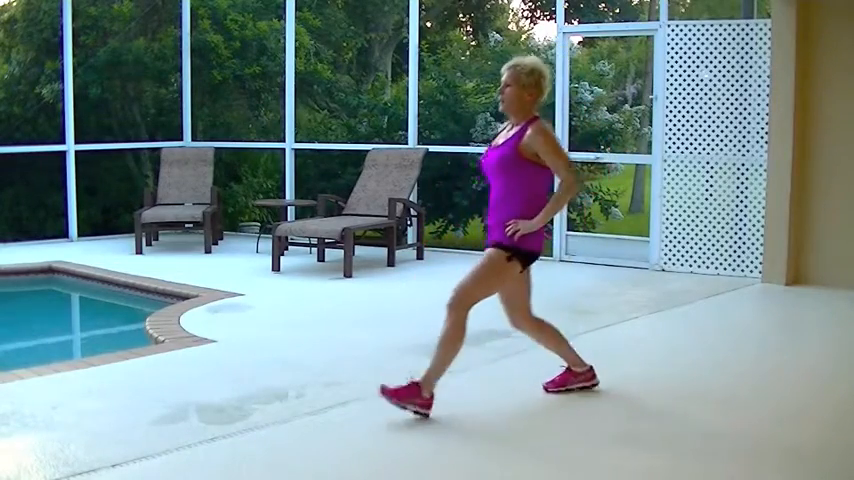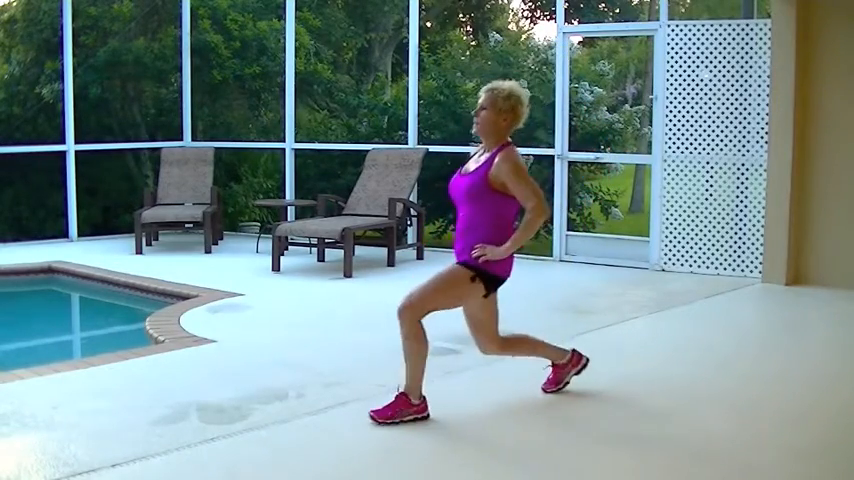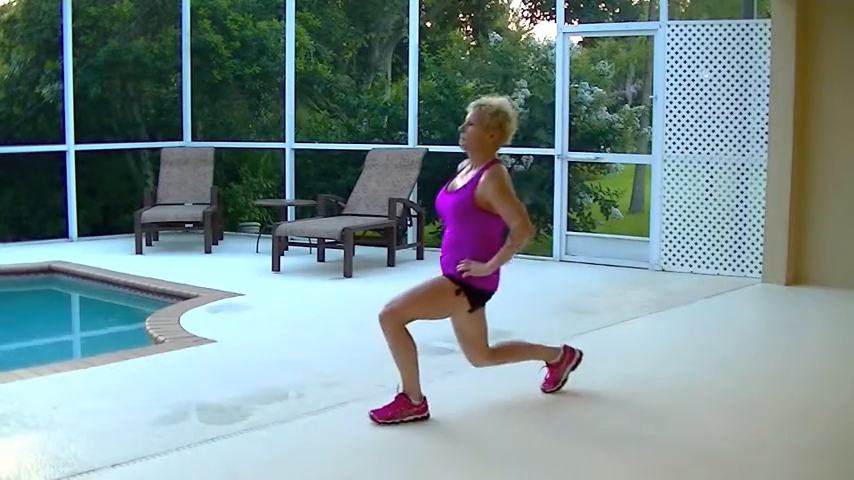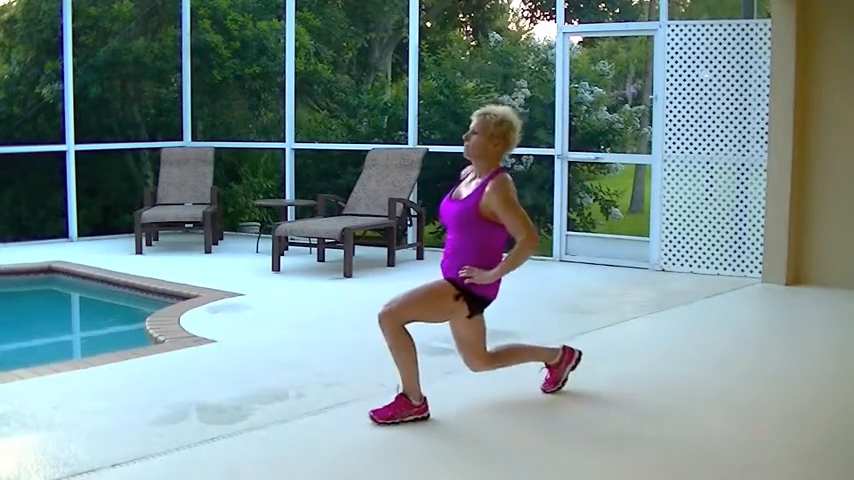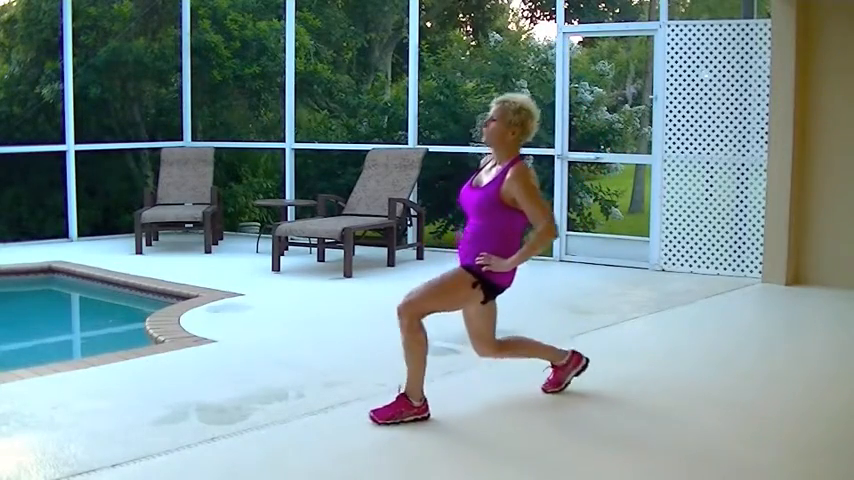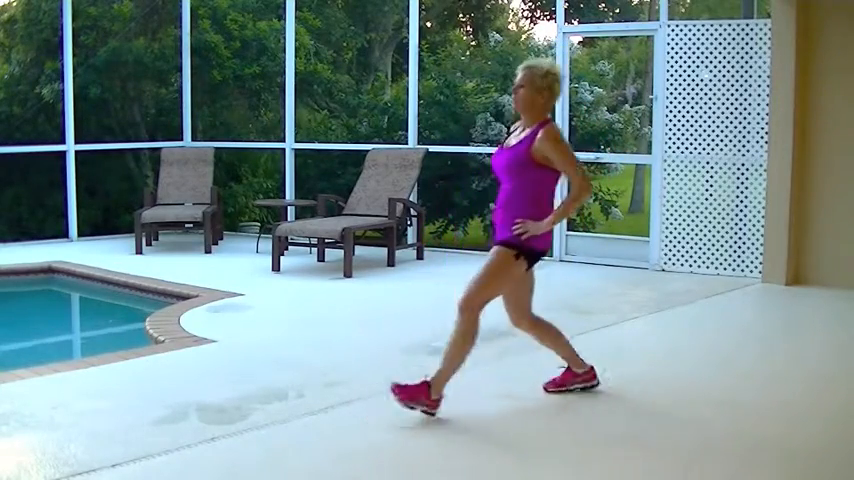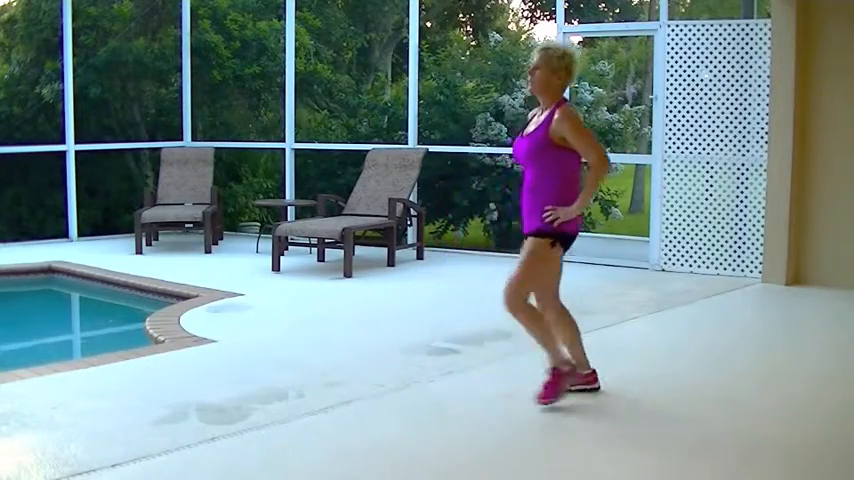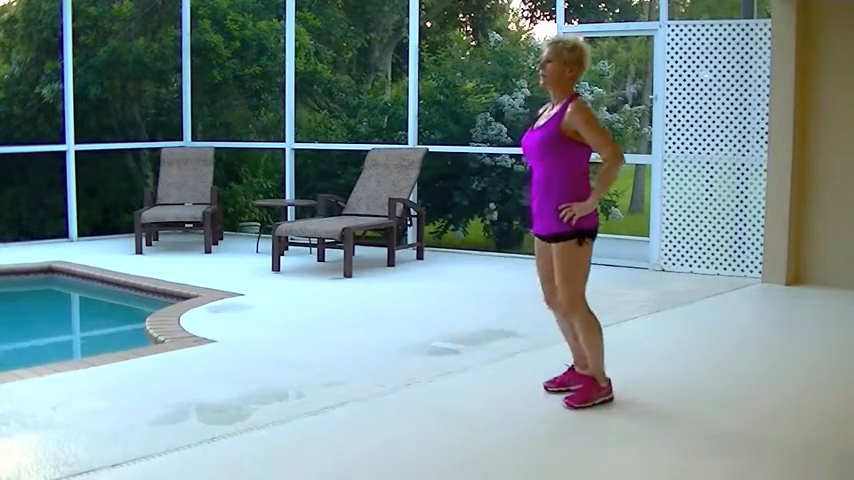
dt=0.2s
person 1, frame 1
left shoulder: (536, 132)
right shoulder: (507, 129)
left elbow: (571, 180)
left wrist: (537, 222)
left hip: (518, 244)
right hip: (504, 240)
left knee: (456, 303)
right knee: (521, 319)
left ankle: (423, 393)
right ankle: (579, 370)
person 1, frame 2
left shoulder: (506, 160)
right shoulder: (479, 154)
left elbow: (539, 210)
left wrist: (505, 249)
left hip: (483, 265)
right hip: (469, 263)
left knee: (408, 311)
right knee: (491, 344)
left ankle: (413, 400)
right ankle: (566, 358)
person 1, frame 3
left shoulder: (492, 177)
right shoulder: (465, 167)
left elbow: (523, 227)
left wrist: (491, 265)
left hip: (470, 280)
right hip: (457, 277)
left knee: (390, 315)
right knee: (481, 357)
left ankle: (413, 401)
right ankle: (560, 356)
person 1, frame 4
left shoulder: (497, 187)
right shoulder: (468, 174)
left elbow: (529, 239)
left wrist: (493, 274)
left hip: (471, 284)
right hip: (457, 280)
left knee: (390, 315)
right knee: (478, 361)
left ankle: (413, 401)
right ankle: (559, 356)
person 1, frame 5
left shoulder: (516, 175)
right shoulder: (489, 162)
left elbow: (547, 229)
left wrist: (511, 260)
left hip: (486, 269)
right hip: (473, 265)
left knee: (408, 309)
right knee: (486, 347)
left ankle: (413, 401)
right ankle: (566, 359)
person 1, frame 6
left shoulder: (547, 136)
right shoulder: (519, 130)
left elbow: (582, 184)
left wrist: (548, 223)
left hip: (525, 240)
right hip: (511, 237)
left knee: (469, 305)
right knee: (520, 317)
left ankle: (434, 389)
right ankle: (581, 370)
person 1, frame 7
left shoulder: (564, 116)
right shoulder: (536, 115)
left elbow: (600, 162)
left wrist: (576, 207)
left hip: (554, 224)
right hip: (536, 221)
left knee: (513, 298)
right knee: (547, 303)
left ankle: (563, 366)
right ankle: (582, 369)
person 1, frame 8
left shoulder: (576, 110)
right shoulder: (546, 111)
left elbow: (613, 156)
left wrist: (591, 202)
left hip: (571, 222)
right hip: (544, 220)
left knee: (572, 303)
right knee: (555, 301)
left ankle: (600, 383)
right ankle: (581, 368)
